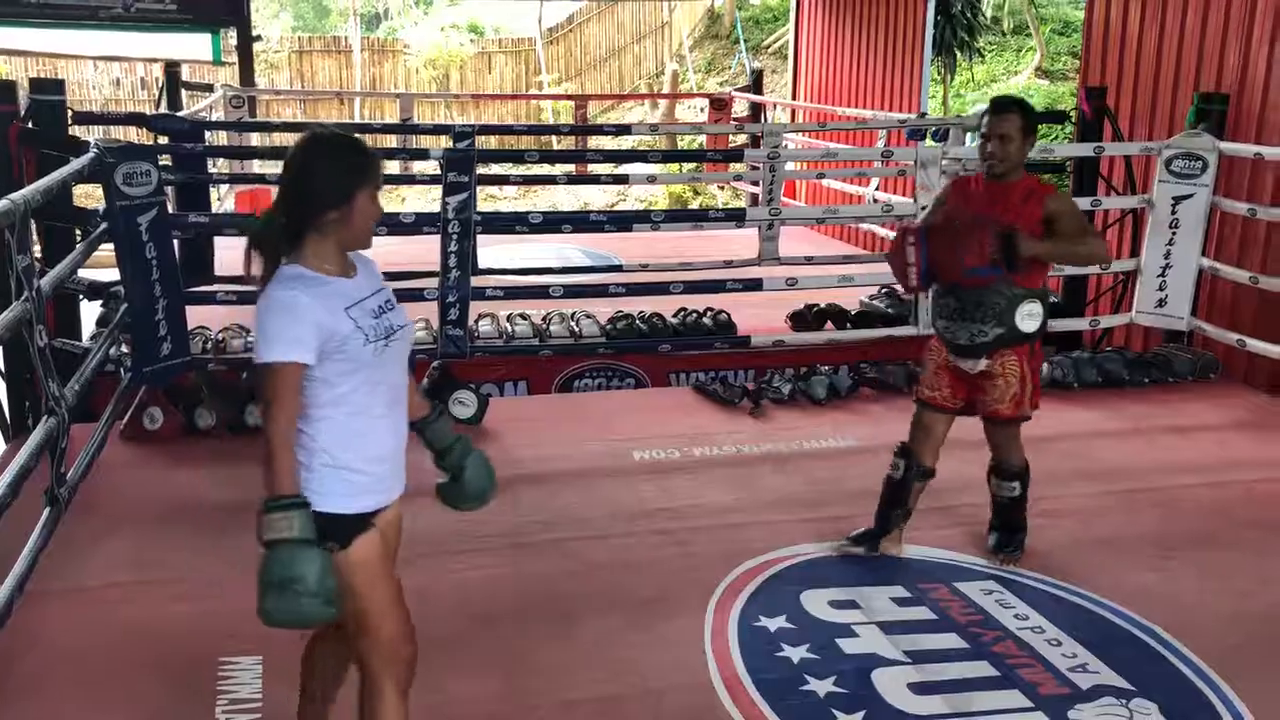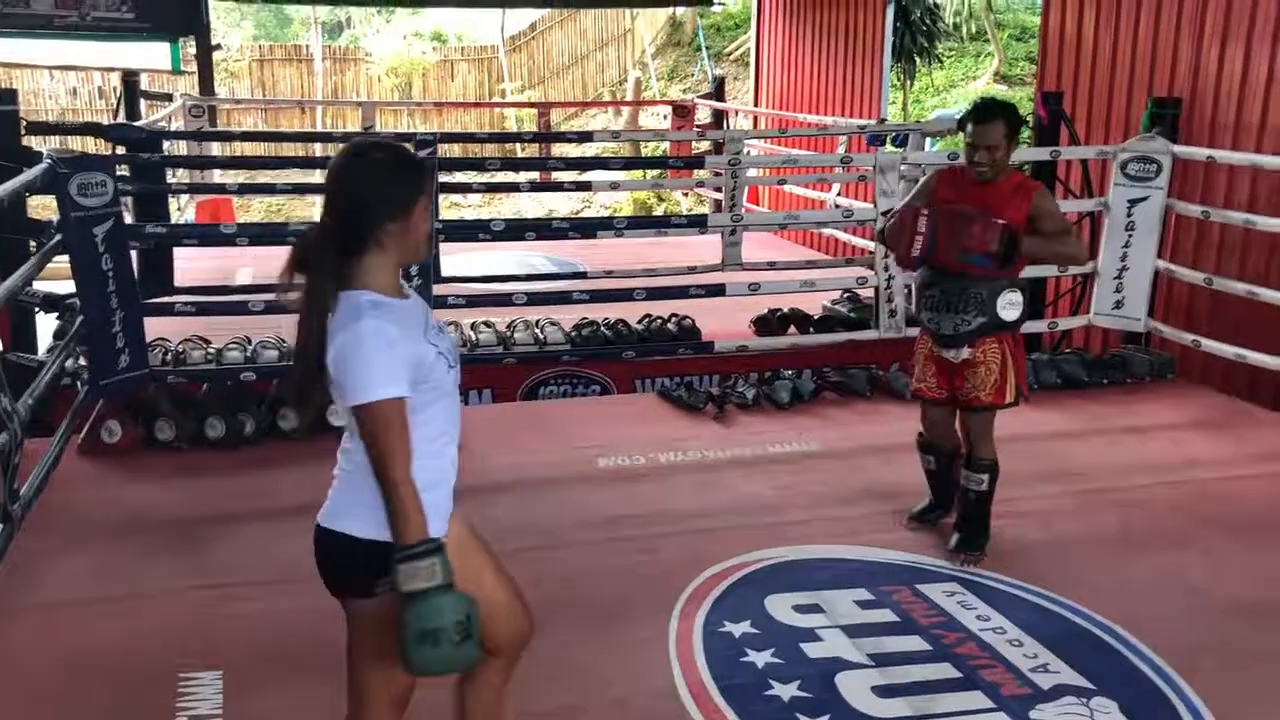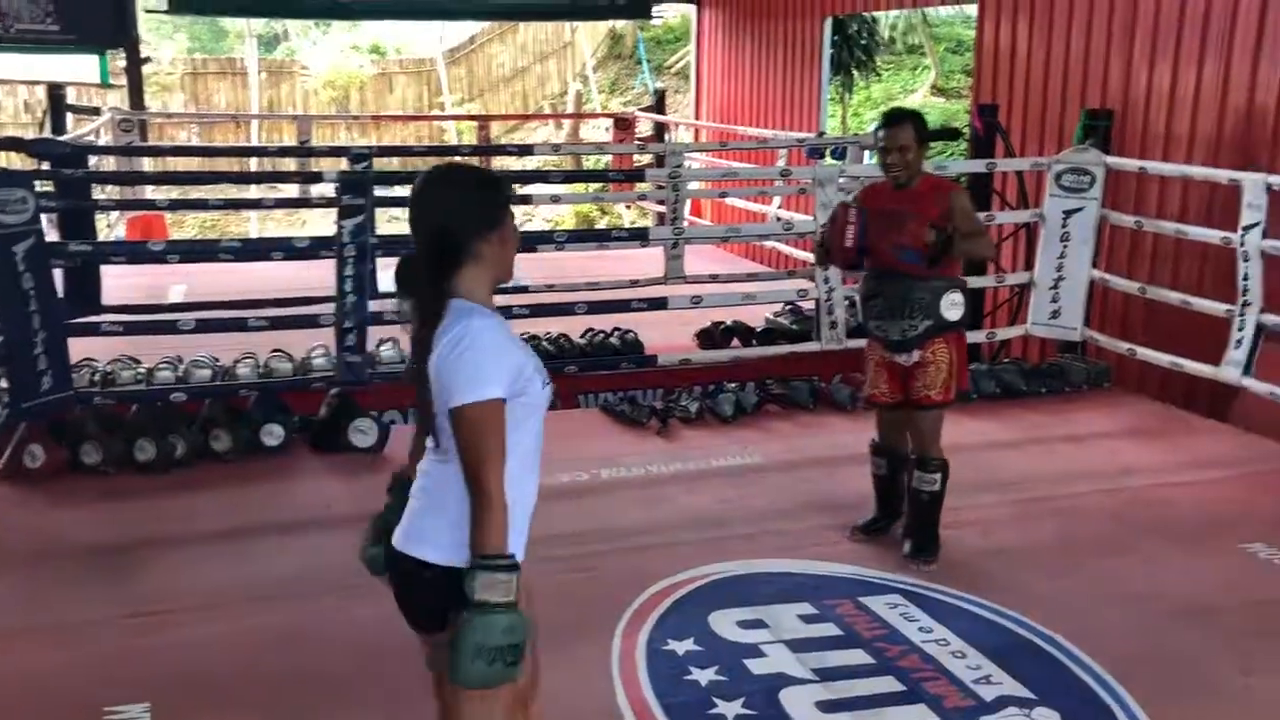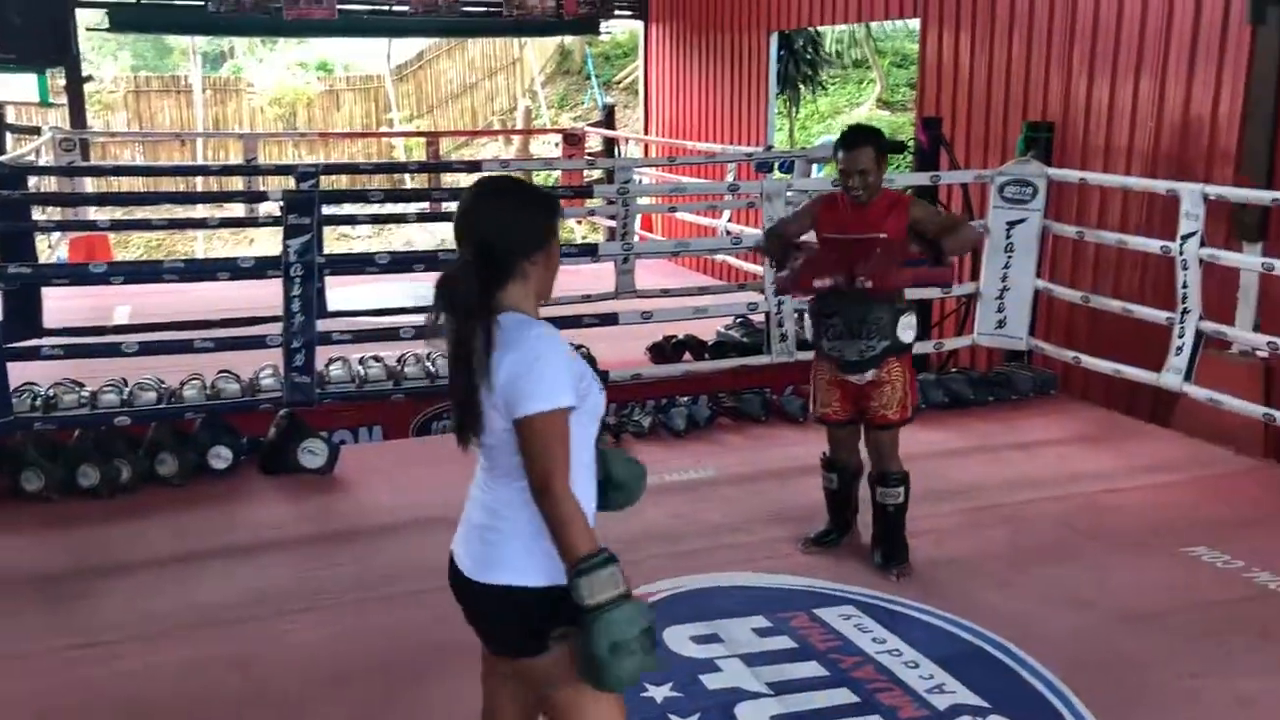
dt=0.4s
person 1, frame 1
left shoulder: (363, 271)
right shoulder: (291, 302)
right elbow: (280, 431)
left wrist: (441, 439)
right wrist: (286, 538)
left hip: (379, 492)
right hip: (328, 509)
left knee: (344, 630)
right knee: (391, 655)
person 1, frame 2
left shoulder: (390, 297)
right shoulder: (370, 332)
right elbow: (394, 474)
left hip: (428, 518)
right hip: (377, 542)
left knee: (508, 629)
person 1, frame 3
left shoulder: (454, 320)
right shoulder: (478, 336)
right elbow: (487, 483)
right wrist: (492, 596)
left hip: (456, 553)
right hip: (454, 567)
person 1, frame 4
left shoulder: (477, 336)
right shoulder: (535, 349)
right elbow: (553, 490)
left wrist: (596, 461)
right wrist: (602, 593)
left hip: (482, 568)
right hip: (528, 585)
person 2, frame 1
left shoulder: (1047, 200)
right shoulder: (959, 190)
left elbow: (1097, 250)
right elbow: (920, 236)
left wrist: (1029, 247)
left hip: (1006, 344)
right hip: (951, 338)
left knee: (1004, 442)
right knee: (923, 433)
left ankle: (1010, 529)
right ankle: (887, 530)
person 2, frame 2
left shoulder: (1029, 196)
right shoulder: (940, 182)
left elbow: (1076, 251)
right elbow: (892, 228)
left wrist: (1015, 243)
right wrist: (902, 234)
left hip: (988, 336)
right hip: (935, 329)
left knee: (977, 433)
right knee: (934, 425)
left ankle: (973, 527)
right ankle: (943, 499)
person 2, frame 3
left shoulder: (948, 195)
right shoulder: (868, 198)
left elbow: (982, 248)
right elbow: (833, 249)
left wrist: (937, 241)
right wrist: (840, 246)
left hip: (933, 335)
right hip: (883, 334)
left knee: (925, 436)
right knee: (888, 430)
left ankle: (923, 533)
right ankle: (889, 511)
person 2, frame 4
left shoulder: (905, 210)
right shoulder: (822, 207)
left elbow: (969, 233)
right elbow: (771, 240)
left wrist: (919, 249)
right wrist: (793, 258)
left hip: (882, 350)
right hip: (832, 348)
left knee: (883, 448)
right knee: (839, 443)
left ankle: (891, 542)
right ankle: (840, 522)
